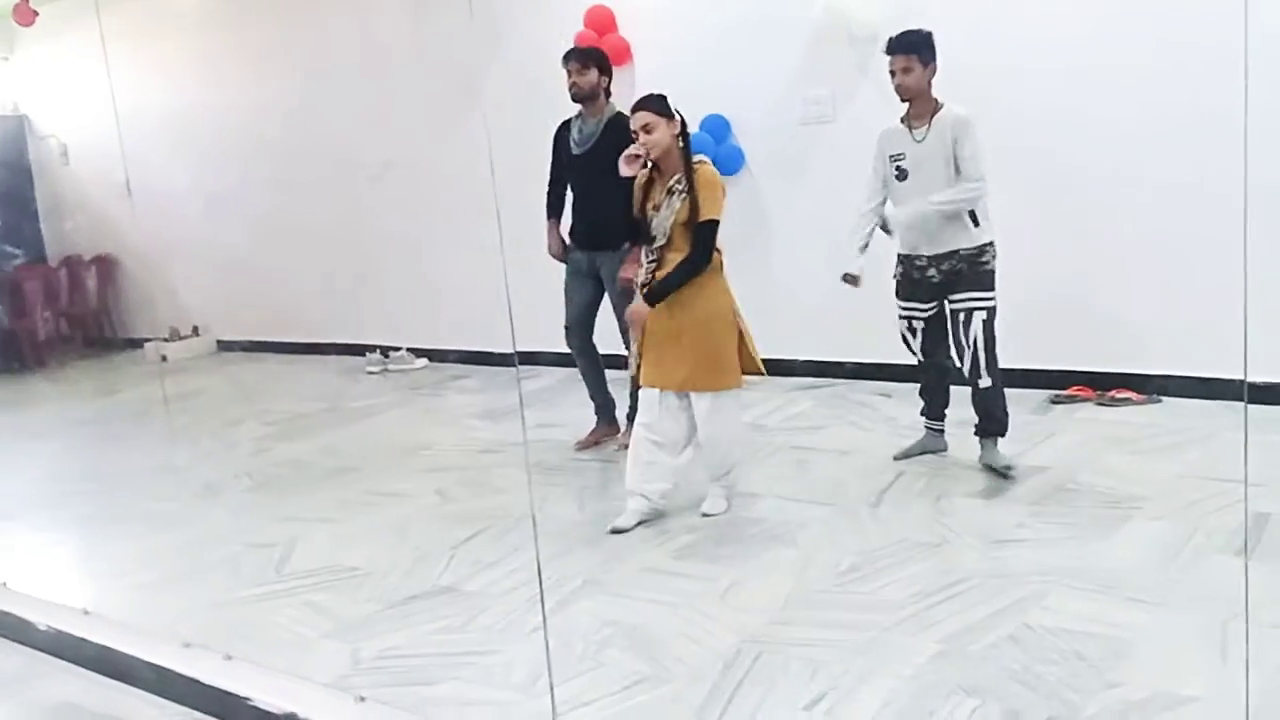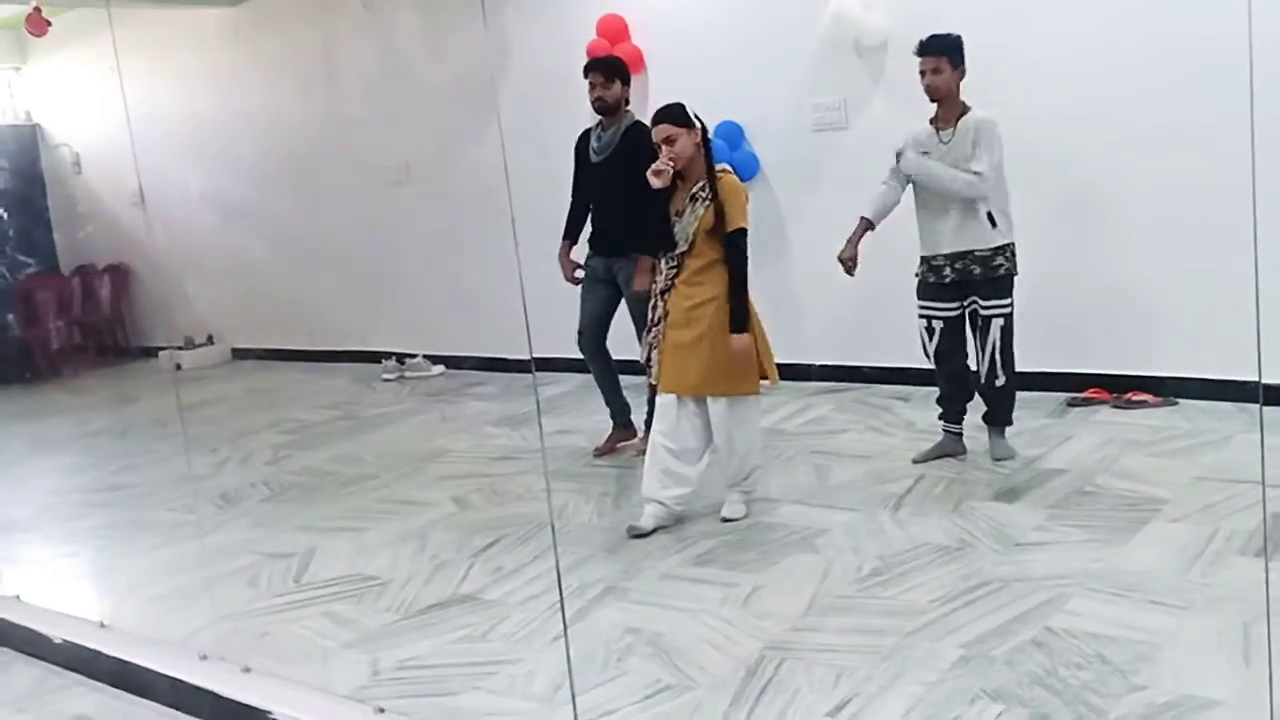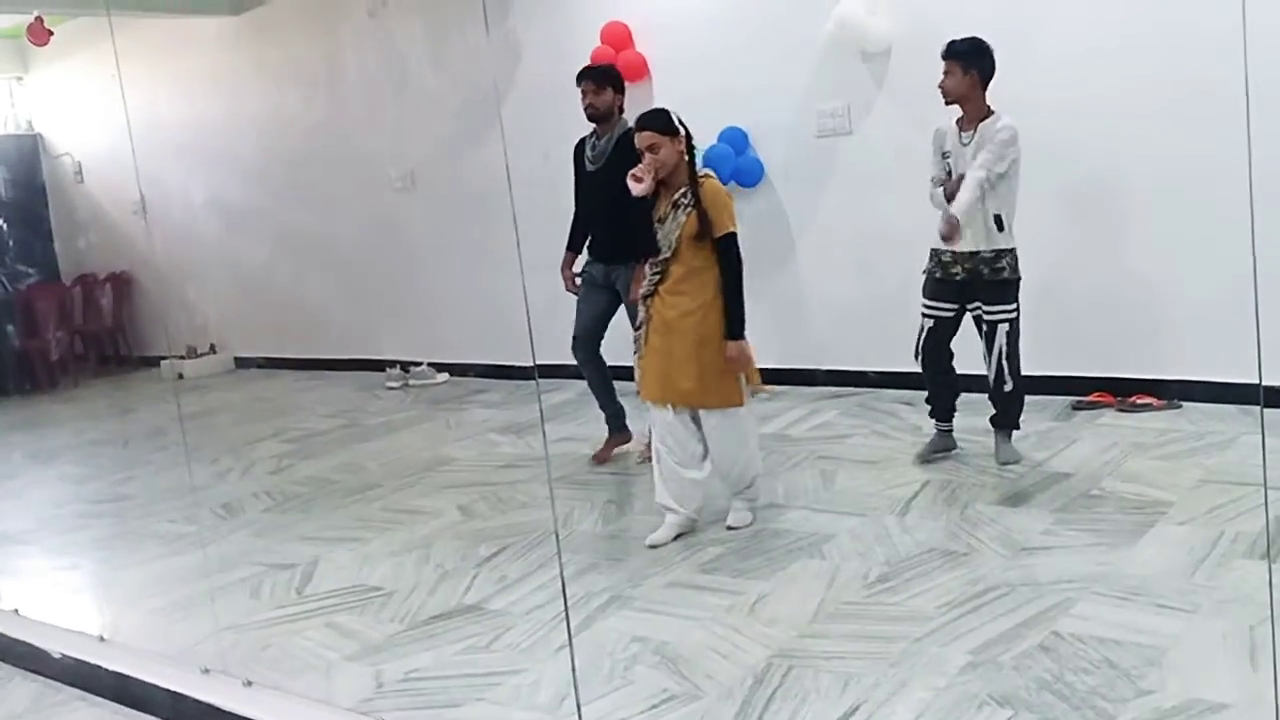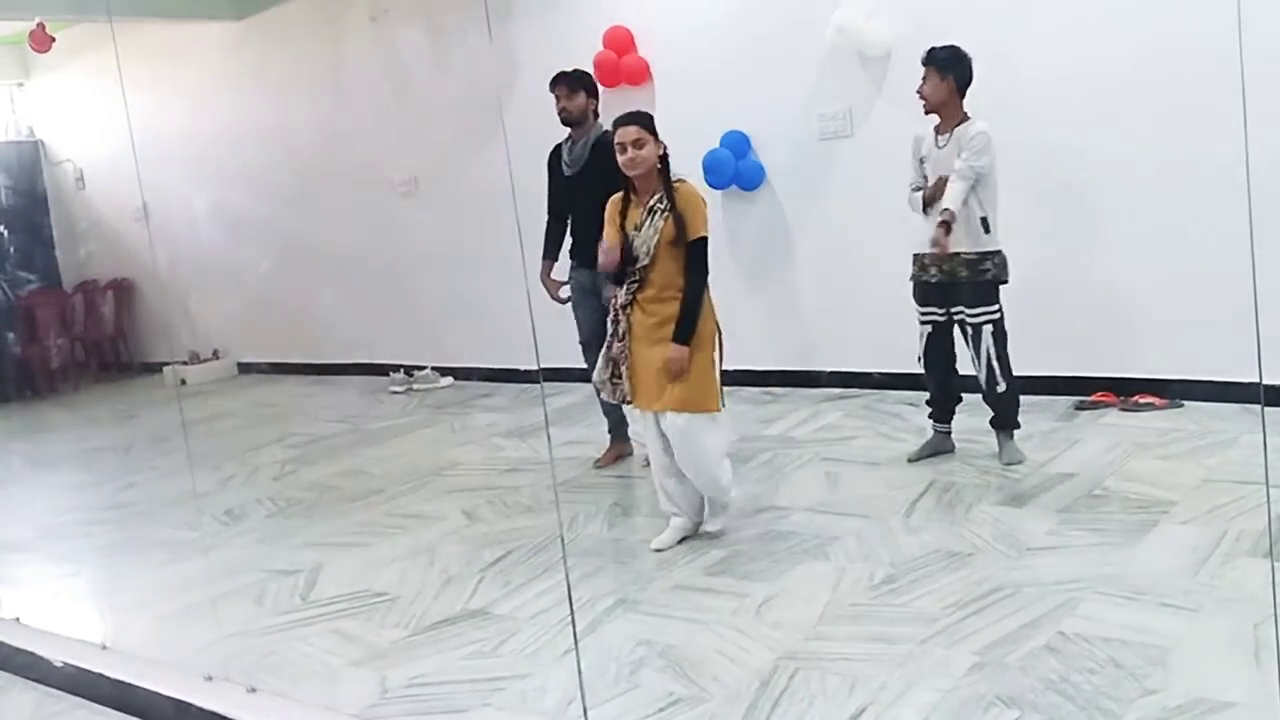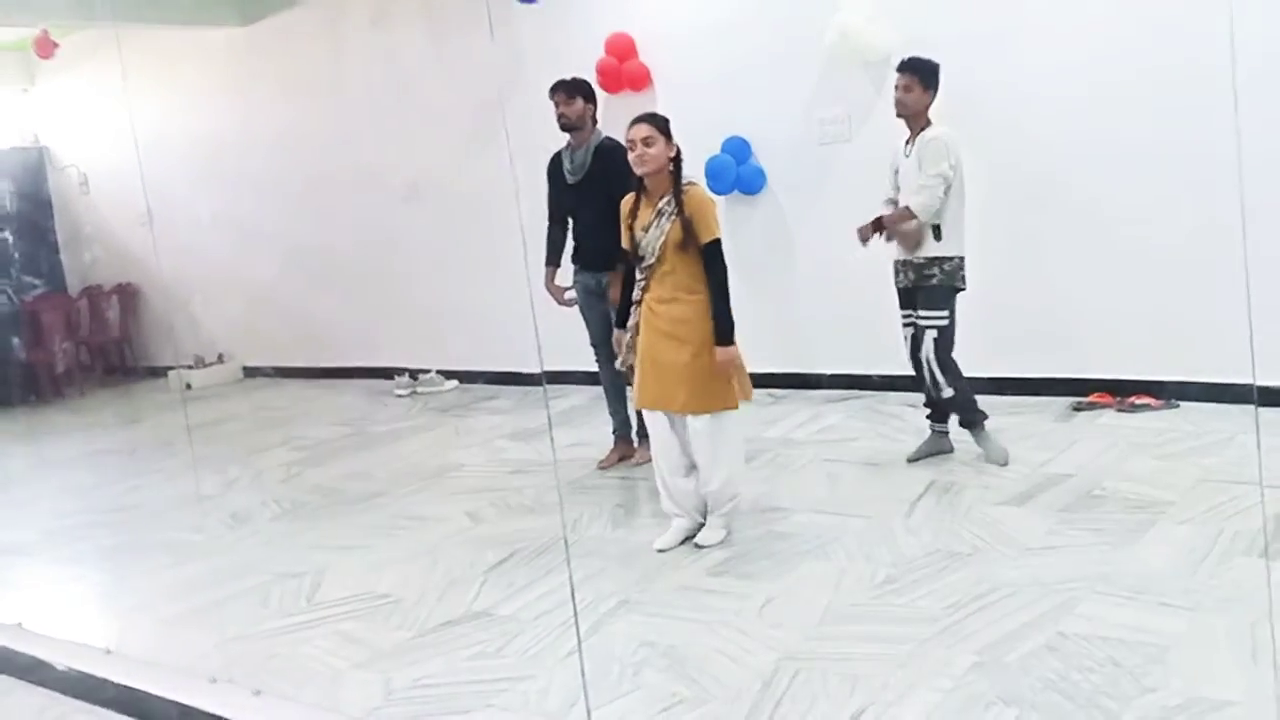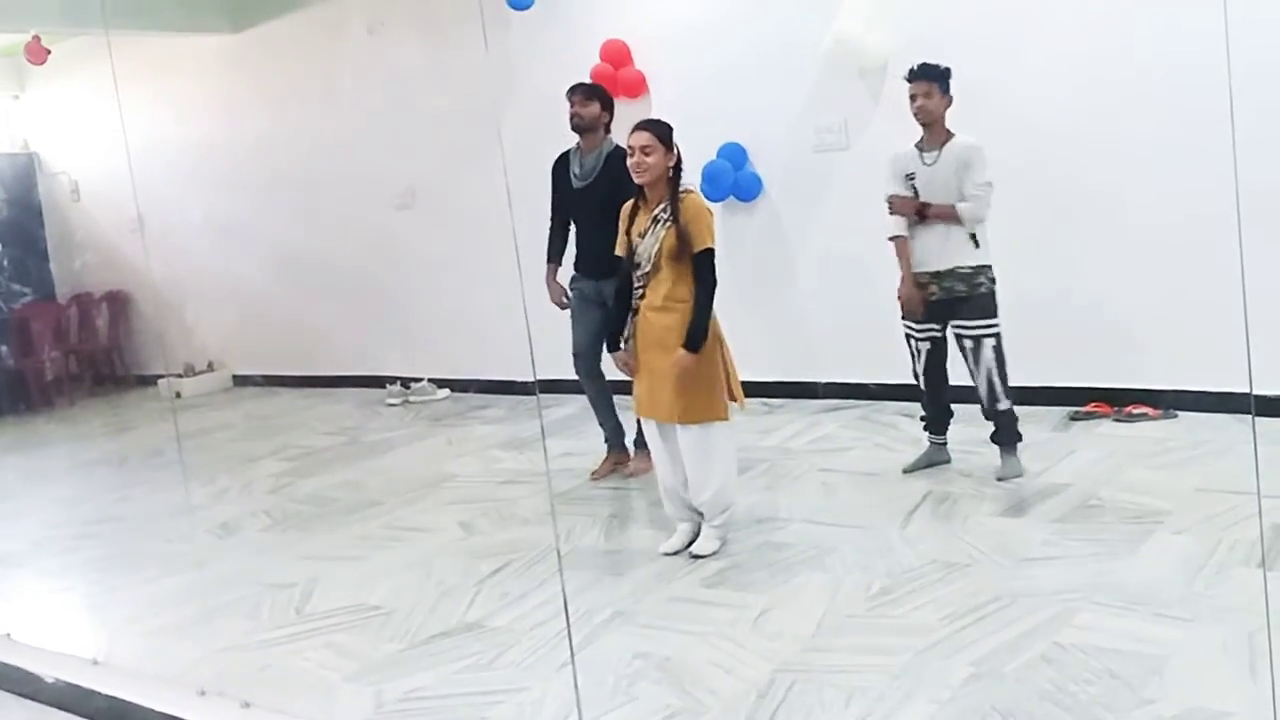
dt=0.5s
person 1, frame 1
left shoulder: (703, 177)
right shoulder: (646, 182)
left elbow: (701, 253)
left wrist: (651, 300)
right wrist: (626, 182)
left hip: (702, 304)
right hip: (660, 305)
left knee: (712, 403)
right knee: (655, 409)
left ankle: (720, 483)
right ankle: (644, 497)
person 1, frame 2
left shoulder: (725, 185)
right shoulder: (670, 188)
left elbow: (737, 259)
left wrist: (741, 325)
right wrist: (655, 193)
left hip: (721, 312)
right hip: (678, 314)
left knee: (730, 408)
right knee: (673, 413)
left ankle: (740, 490)
right ankle: (663, 502)
person 1, frame 3
left shoulder: (709, 192)
right shoulder: (653, 195)
left elbow: (731, 264)
left wrist: (735, 332)
right wrist: (637, 199)
left hip: (706, 321)
right hip: (663, 323)
left knee: (723, 418)
right knee: (668, 422)
left ankle: (744, 495)
right ankle: (679, 510)
person 1, frame 4
left shoulder: (684, 197)
right shoulder: (617, 207)
left elbow: (698, 271)
right elbow: (619, 271)
left wrist: (683, 337)
right wrist: (610, 262)
left hip: (685, 327)
right hip: (641, 329)
left knee: (687, 425)
right knee: (656, 430)
left ankle: (717, 497)
right ankle: (682, 513)
person 1, frame 5
left shoulder: (693, 199)
right shoulder: (631, 206)
left elbow: (717, 271)
left wrist: (725, 337)
right wrist: (621, 324)
left hip: (696, 326)
right hip: (653, 329)
left knee: (706, 424)
right knee: (664, 428)
left ankle: (718, 512)
right ankle: (684, 514)
person 1, frame 6
left shoulder: (691, 207)
right shoulder: (630, 212)
left elbow: (706, 280)
right elbow: (626, 280)
left wrist: (693, 344)
right wrist: (616, 340)
left hip: (687, 335)
right hip: (647, 336)
left knee: (700, 432)
right knee: (661, 435)
left ankle: (714, 522)
right ankle: (686, 518)
person 2, frame 1
left shoulder: (957, 123)
right shoulder: (888, 138)
left elbow: (973, 186)
right elbow: (875, 201)
left wrist: (907, 214)
right wrist: (857, 255)
left hip: (967, 255)
right hip: (916, 262)
left knee: (977, 353)
right knee: (928, 353)
left ankle: (990, 442)
right ankle: (934, 431)
person 2, frame 2
left shoulder: (982, 127)
right shoulder: (918, 138)
left elbow: (977, 185)
right elbow: (892, 187)
left wrist: (916, 165)
right wrist: (857, 234)
left hip: (987, 256)
right hip: (937, 260)
left knee: (994, 350)
right knee: (943, 351)
left ankle: (998, 429)
right ankle: (952, 433)
person 2, frame 3
left shoulder: (1002, 132)
right shoulder: (942, 135)
left elbow: (978, 177)
left wrist: (956, 219)
right wrist: (953, 191)
left hip: (993, 260)
right hip: (945, 258)
left knee: (1001, 353)
right knee: (930, 347)
left ankle: (1004, 434)
right ankle: (942, 430)
person 2, frame 4
left shoulder: (977, 135)
right shoulder: (921, 142)
left elbow: (959, 187)
left wrist: (943, 229)
right wrist: (932, 194)
left hip: (974, 260)
right hip: (930, 263)
left knee: (988, 350)
right knee: (934, 352)
left ankle: (1005, 434)
right ankle: (941, 432)
person 2, frame 5
left shoulder: (938, 140)
right shoulder: (901, 151)
left elbow: (928, 203)
right elbow: (892, 203)
left wrist: (877, 226)
right wrist: (898, 225)
left hip: (939, 264)
right hip: (909, 265)
left knee: (933, 354)
right knee: (920, 355)
left ankle: (978, 428)
right ankle: (940, 432)
person 2, frame 6
left shoulder: (969, 150)
right shoulder: (901, 161)
left elbow: (976, 209)
right elbow: (897, 222)
left wrist: (920, 208)
right wrist: (906, 279)
left hip: (970, 275)
right hip: (921, 279)
left knee: (987, 365)
right knee: (927, 367)
left ankle: (1009, 449)
right ankle: (937, 443)
person 3, frame 1
left shoulder: (623, 129)
right shoulder: (564, 132)
left elbow: (638, 192)
left wrist: (634, 254)
right wrist: (553, 229)
left hip: (618, 251)
right hip: (580, 252)
left knee: (632, 336)
right knee: (576, 334)
left ankle: (636, 420)
right ankle: (605, 419)
person 3, frame 2
left shoulder: (642, 139)
right shoulder: (585, 141)
left elbow: (656, 206)
left wrist: (646, 265)
right wrist: (565, 250)
left hip: (635, 259)
right hip: (598, 259)
right knee: (589, 339)
left ankle: (655, 426)
right ankle: (622, 423)
person 3, frame 3
left shoulder: (635, 146)
right shoulder: (582, 149)
left elbow: (649, 214)
left wrist: (642, 274)
right wrist: (569, 260)
left hip: (633, 266)
right hip: (597, 266)
right knee: (583, 344)
right ankle: (617, 427)
person 3, frame 4
left shoulder: (611, 149)
right shoulder: (557, 156)
right wrist: (547, 269)
right hip: (582, 271)
right knee: (594, 353)
right ankle: (619, 438)
person 3, frame 5
left shoulder: (612, 153)
right shoulder: (557, 163)
right elbow: (557, 223)
left wrist: (624, 274)
right wrist: (550, 275)
left hip: (620, 271)
right hip: (586, 274)
right knee: (605, 355)
left ankle: (646, 436)
right ankle: (622, 439)
person 3, frame 6
left shoulder: (622, 162)
right shoulder: (563, 165)
right elbow: (559, 223)
right wrist: (551, 276)
left hip: (623, 278)
right hip: (585, 281)
right knee: (584, 362)
left ankle: (643, 447)
right ankle: (615, 446)
